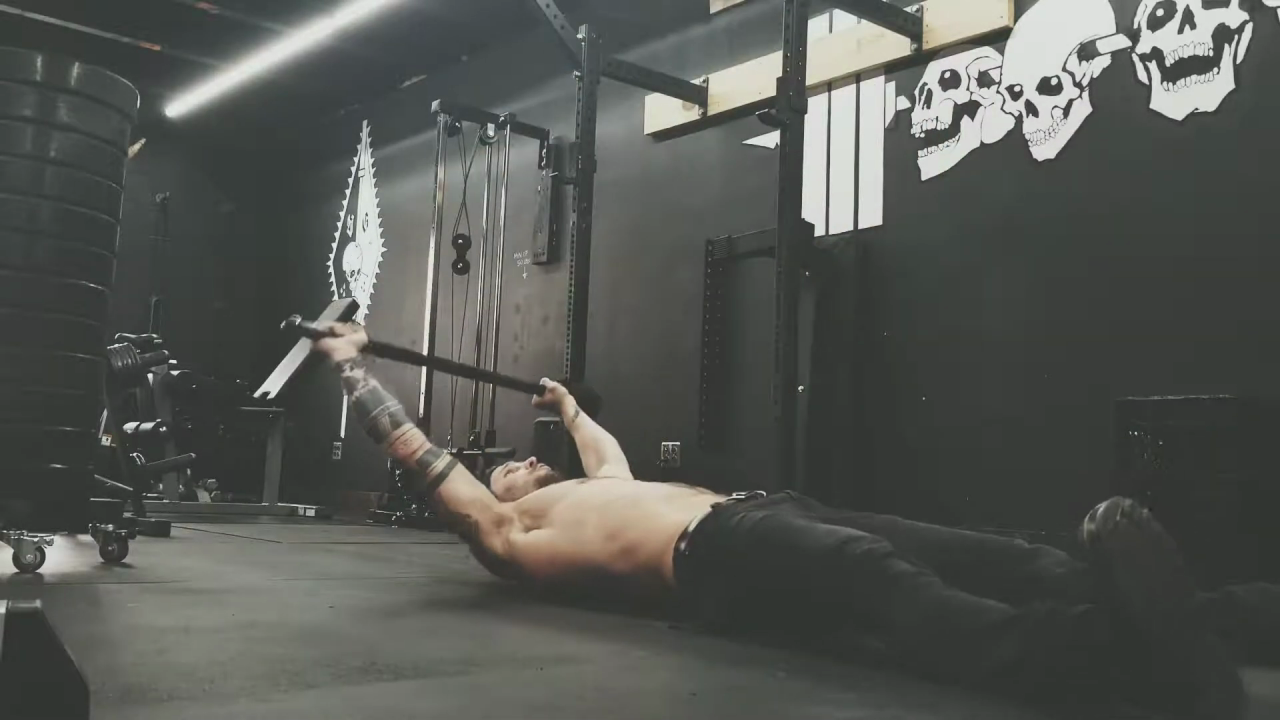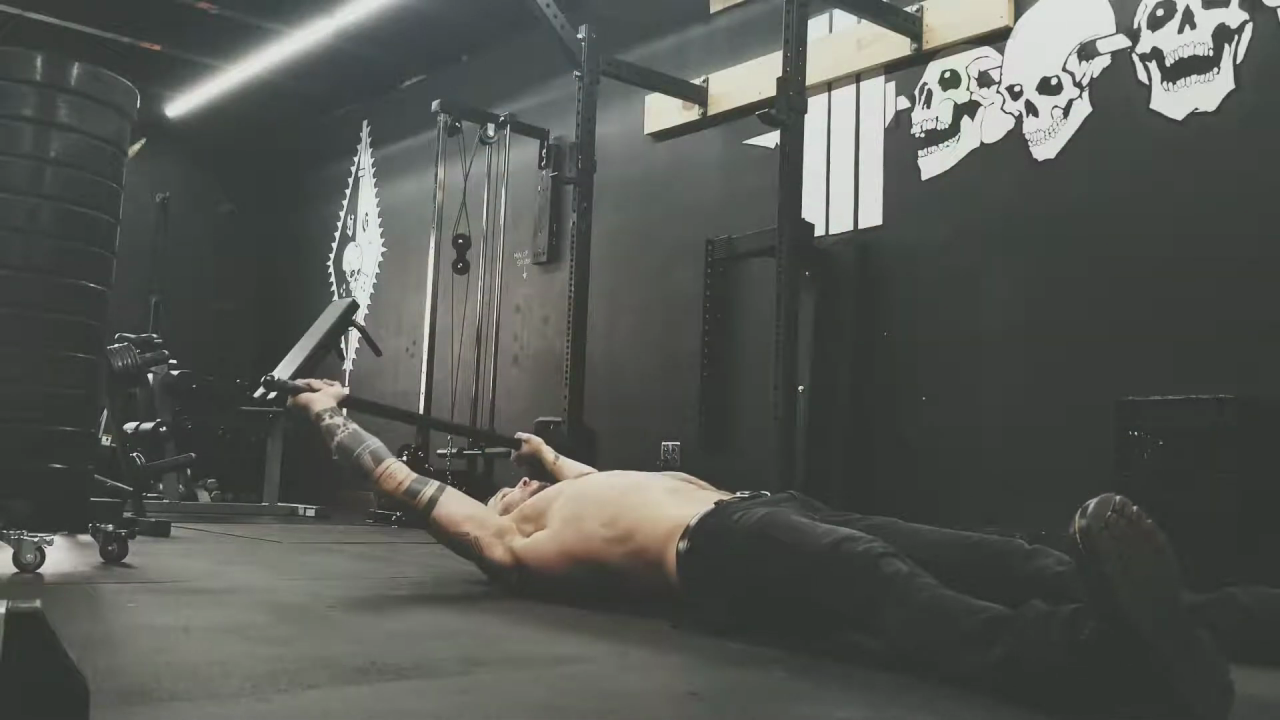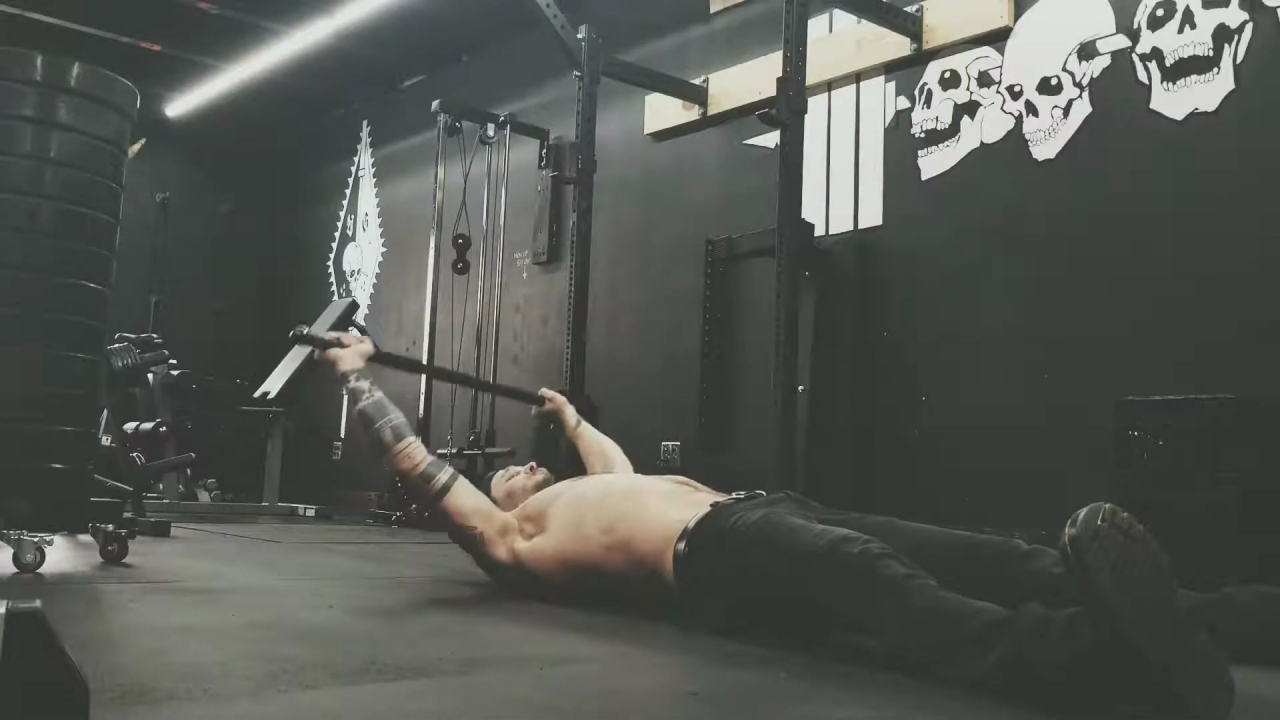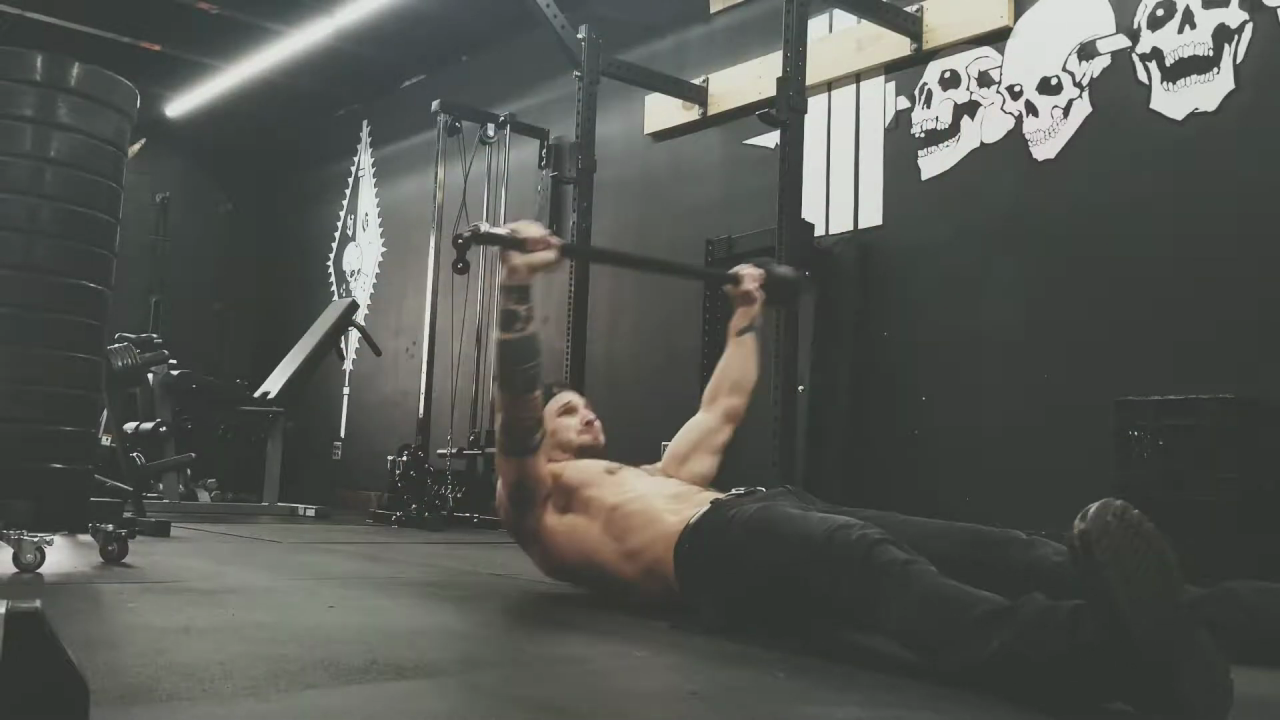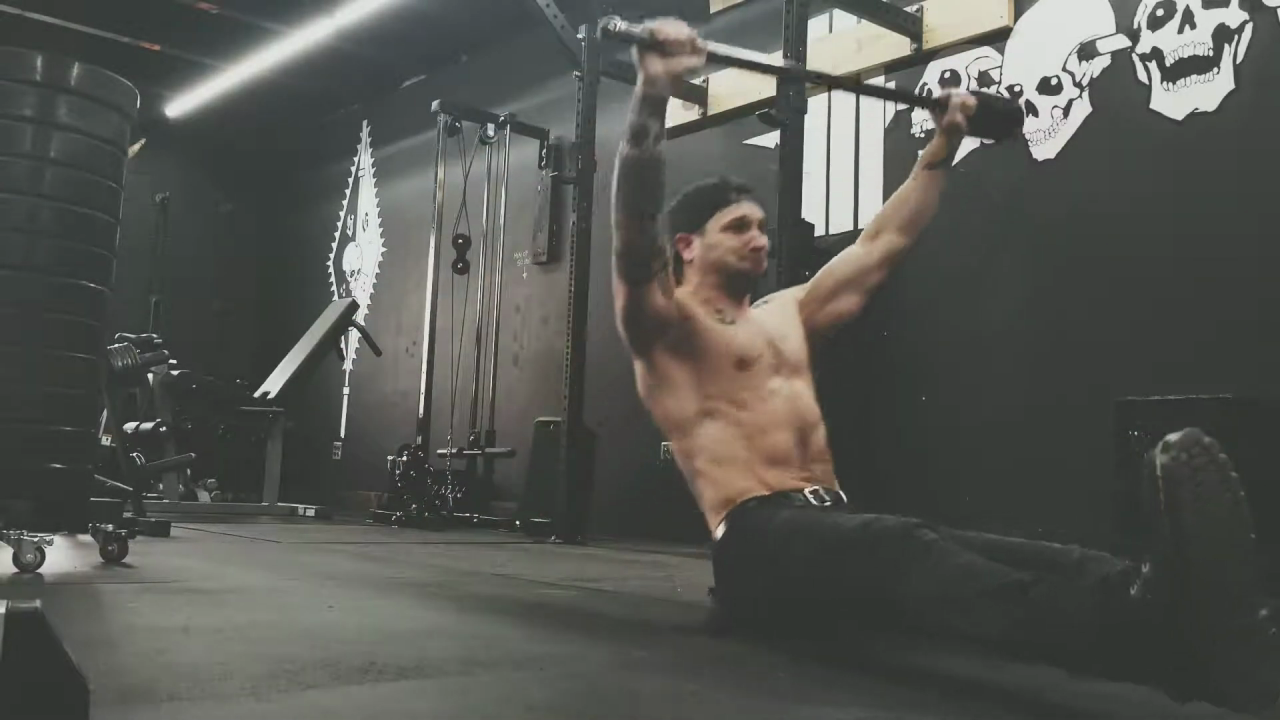
dt=0.4s
person 1, frame 1
left shoulder: (591, 498)
right shoulder: (510, 533)
left elbow: (615, 457)
right elbow: (423, 458)
left wrist: (569, 409)
right wrist: (353, 366)
left hip: (757, 512)
right hip: (713, 552)
left knee: (987, 557)
right knee: (889, 587)
left ankle: (1158, 623)
right ankle: (1120, 641)
person 1, frame 2
left shoulder: (561, 499)
right shoulder: (511, 540)
right elbow: (413, 487)
left wrist: (546, 453)
right wrist: (333, 418)
left hip: (756, 509)
right hip: (713, 548)
left knee: (987, 558)
right knee: (891, 589)
left ankle: (1175, 617)
person 1, frame 3
left shoulder: (587, 496)
right shoulder: (514, 539)
left elbow: (618, 465)
right elbow: (425, 470)
left wrist: (568, 415)
right wrist: (359, 381)
left hip: (760, 510)
right hip: (716, 550)
left knee: (982, 559)
right knee: (887, 592)
left ankle: (1174, 617)
person 1, frame 4
left shoulder: (660, 477)
right shoulder: (540, 503)
left elbow: (724, 407)
right elbow: (517, 422)
left wrist: (745, 311)
right wrist: (517, 284)
right hip: (718, 550)
left knee: (991, 551)
right knee: (885, 572)
left ankle: (1159, 617)
right ankle: (1095, 647)
person 1, frame 5
left shoulder: (786, 315)
right shoulder: (662, 324)
left elbow: (884, 241)
right elbow: (634, 229)
left wrist: (942, 143)
right wrist: (652, 90)
left hip: (833, 524)
right hip: (764, 544)
left knee: (1038, 560)
right knee: (904, 552)
left ankle: (1203, 628)
right ankle: (1140, 626)
